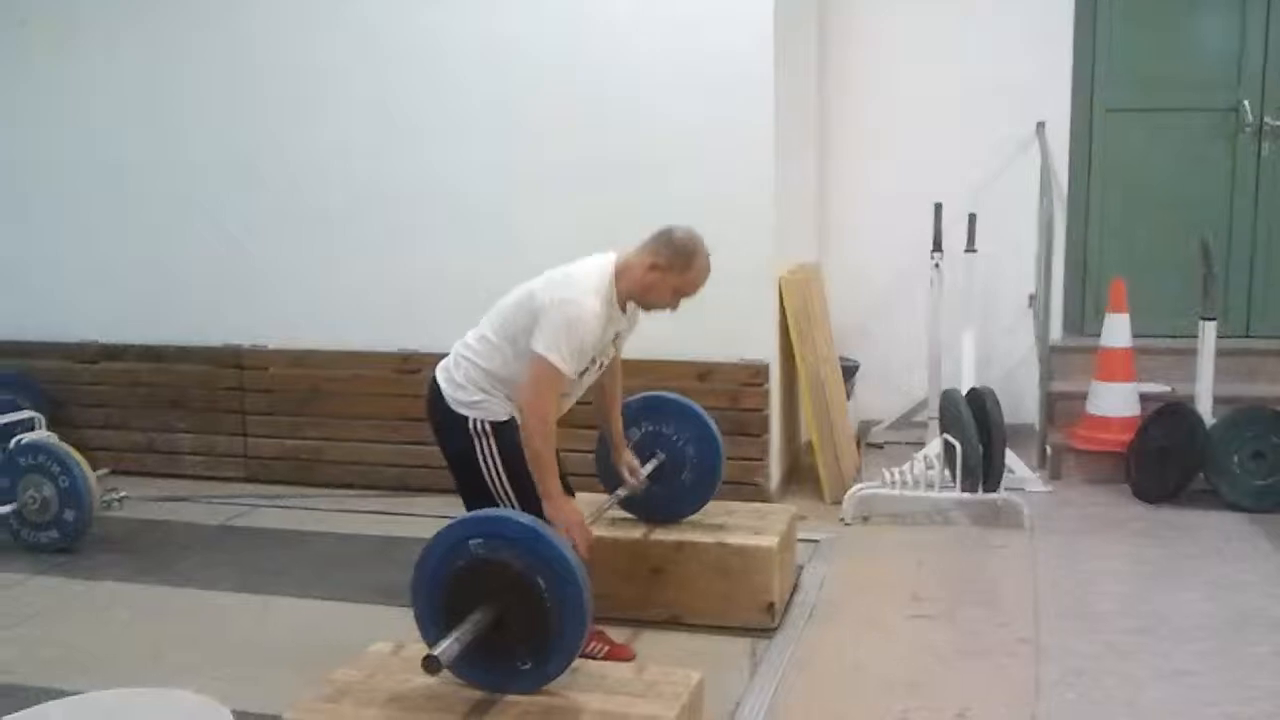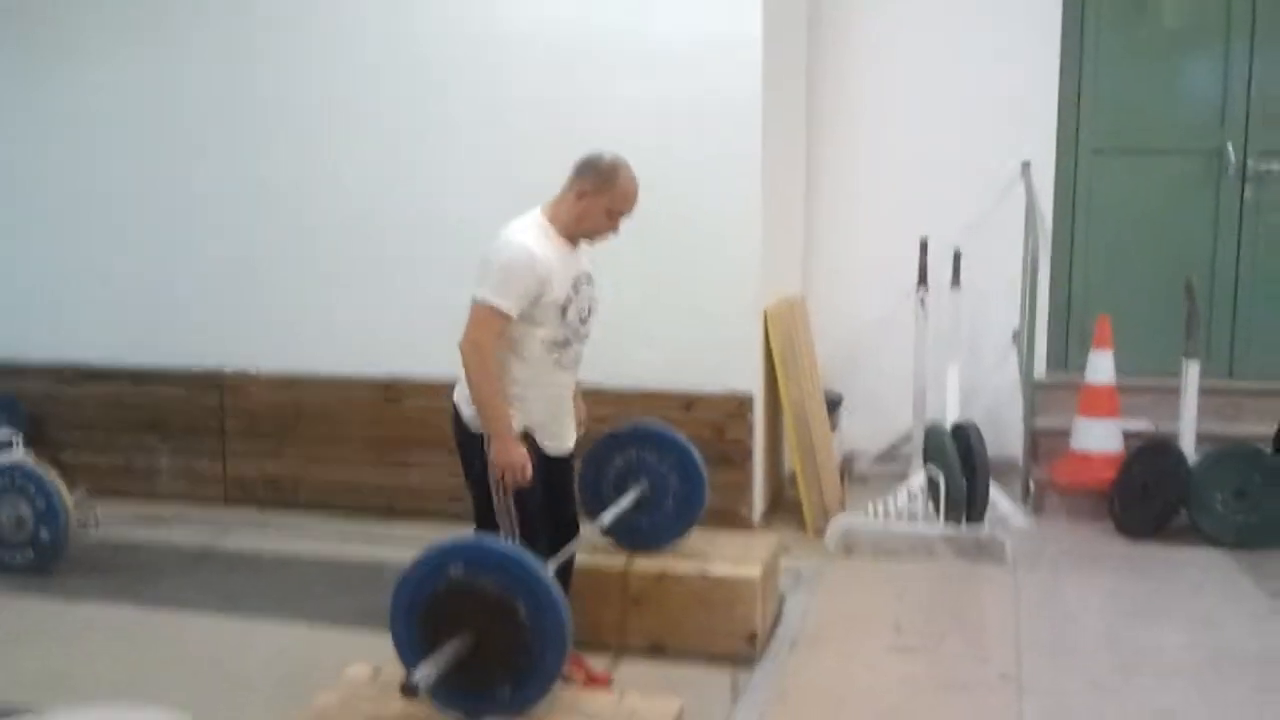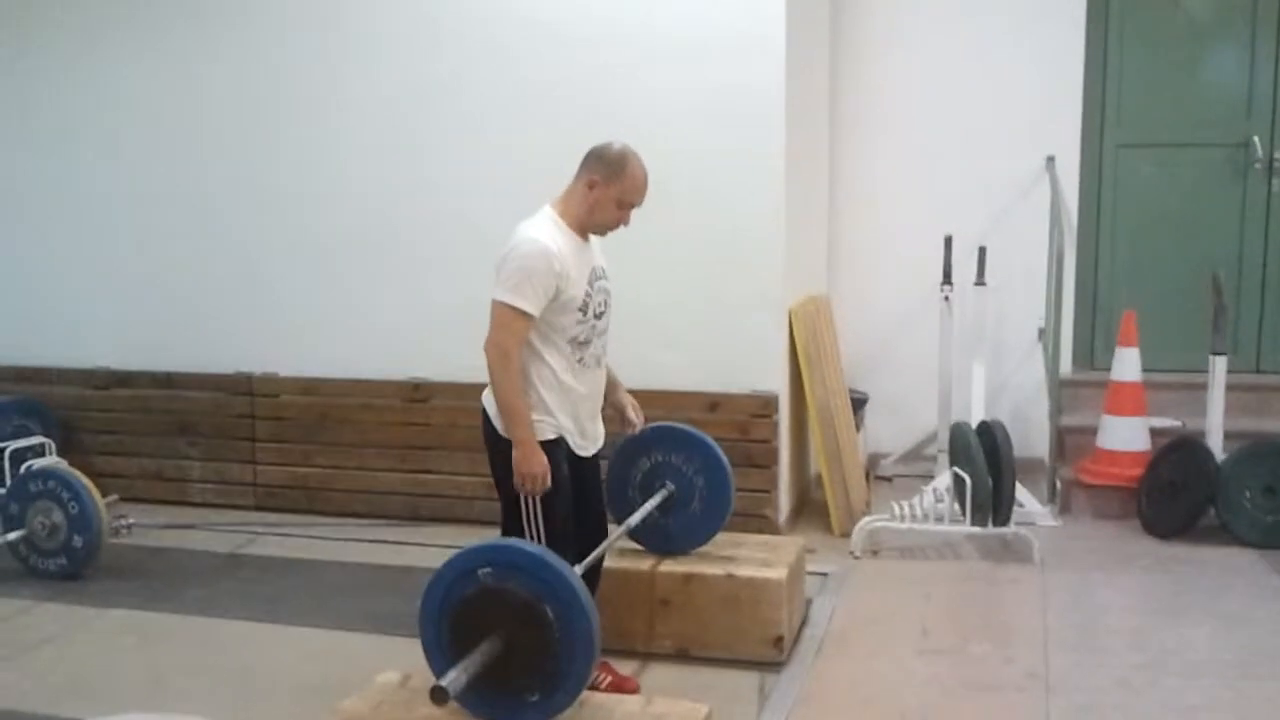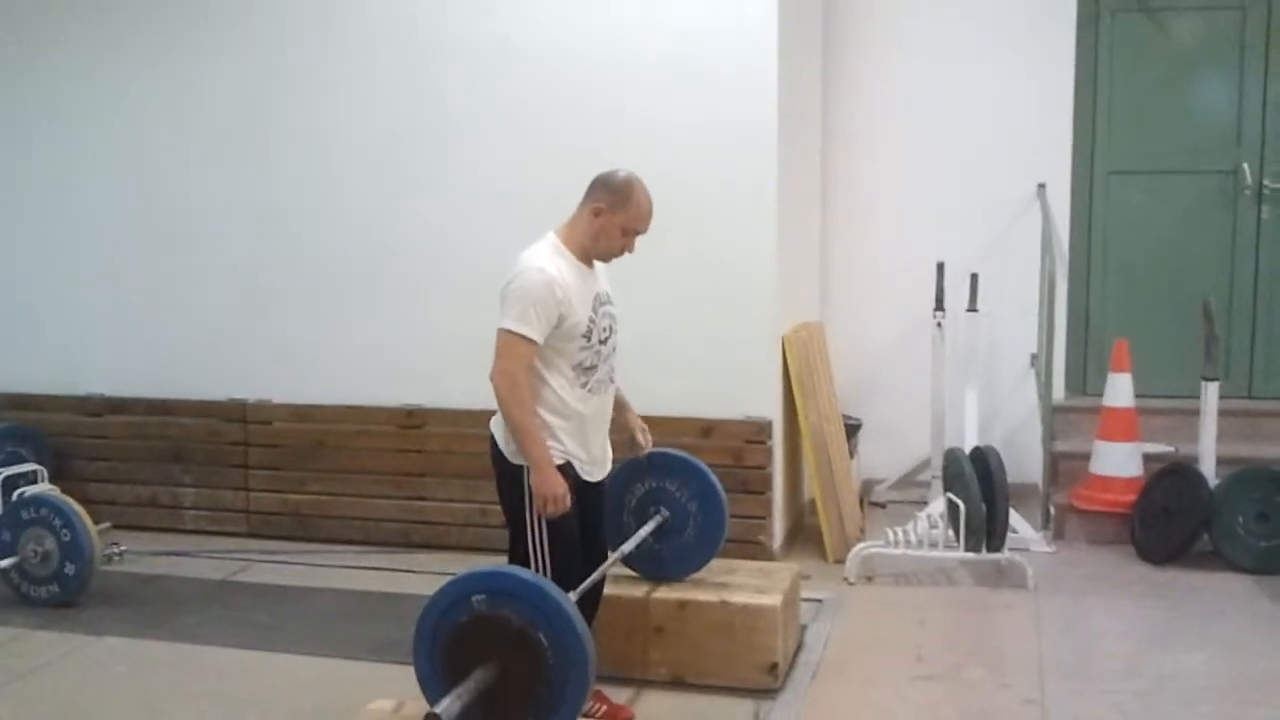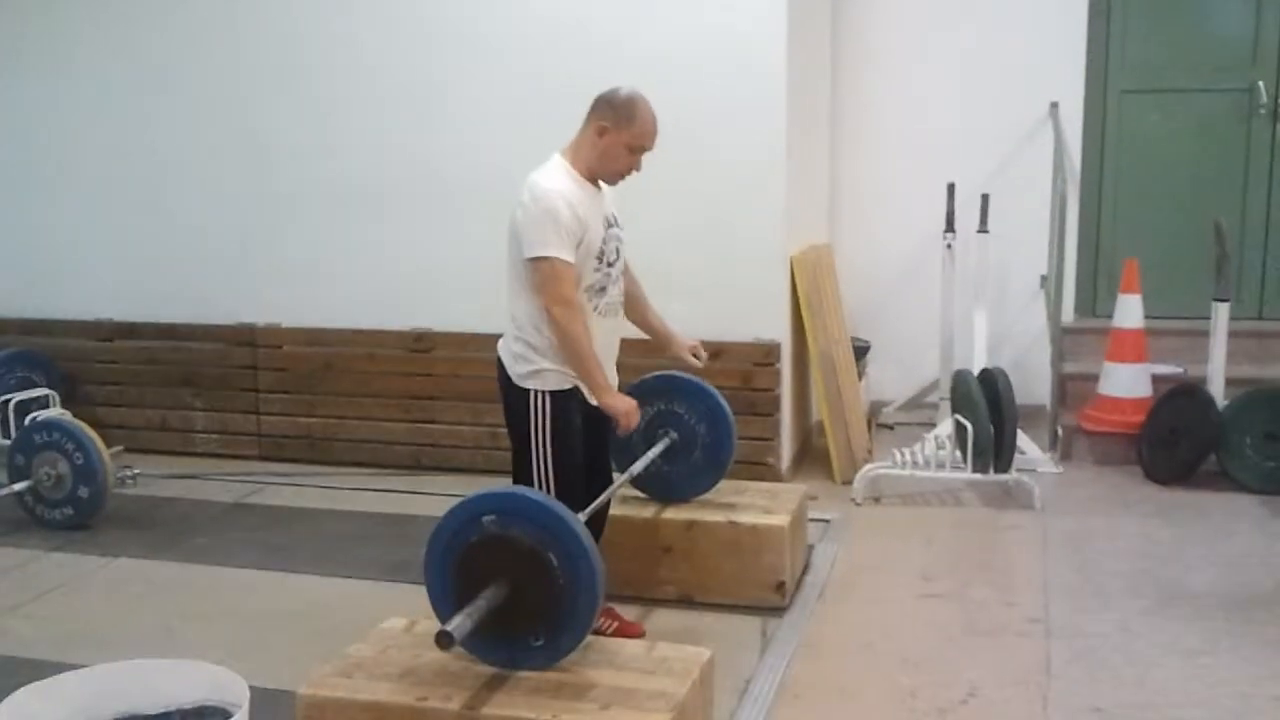
dt=0.5s
person 1, frame 1
left shoulder: (624, 295)
right shoulder: (581, 305)
left elbow: (608, 369)
right elbow: (535, 405)
left wrist: (620, 446)
right wrist: (554, 497)
left hip: (506, 401)
right hip: (471, 405)
left knee: (563, 526)
person 1, frame 2
left shoulder: (572, 248)
right shoulder: (522, 250)
right elbow: (477, 345)
left wrist: (572, 399)
right wrist: (503, 438)
left hip: (550, 427)
right hip: (501, 428)
left knee: (559, 543)
person 1, frame 3
left shoulder: (586, 245)
right shoulder: (537, 247)
right elbow: (501, 348)
left wrist: (615, 389)
right wrist: (525, 444)
left hip: (578, 430)
right hip: (534, 435)
left knee: (587, 546)
person 1, frame 4
left shoulder: (591, 269)
right shoulder: (540, 275)
right elbow: (508, 375)
left wrist: (625, 411)
right wrist: (541, 467)
left hip: (586, 456)
right hip: (540, 461)
left knee: (588, 578)
right knee: (546, 587)
person 1, frame 5
left shoulder: (596, 192)
right shoulder: (551, 195)
left elbow: (617, 279)
right elbow: (561, 306)
left wrist: (669, 338)
right wrist: (607, 393)
left hip: (582, 378)
right hip: (544, 381)
left knee: (593, 497)
